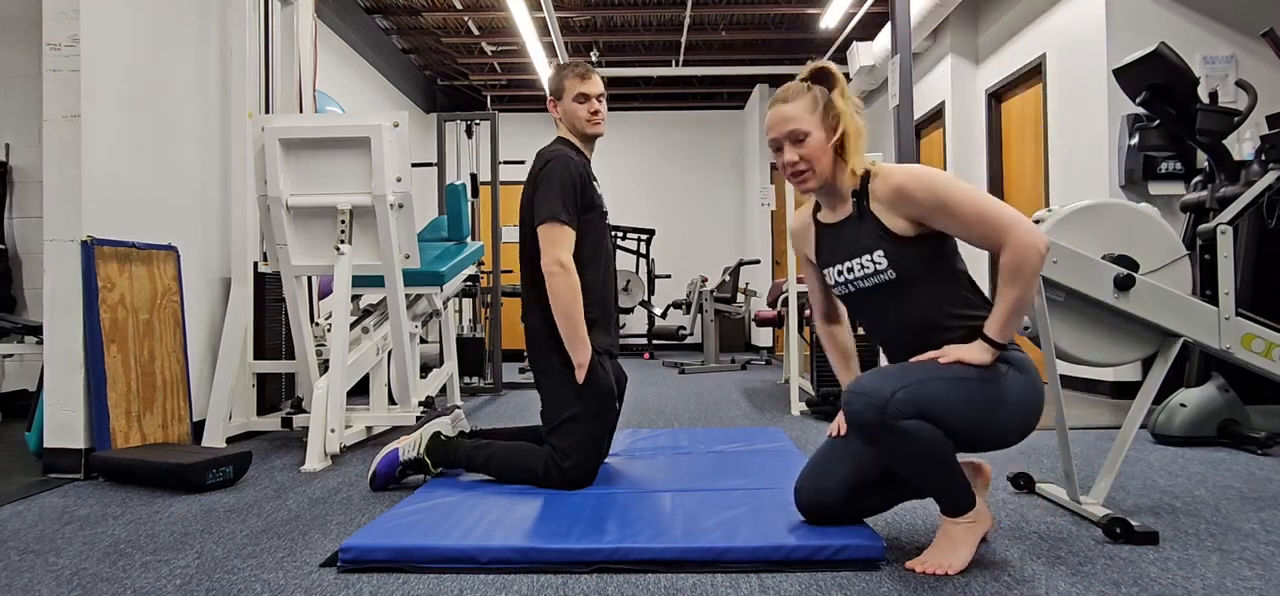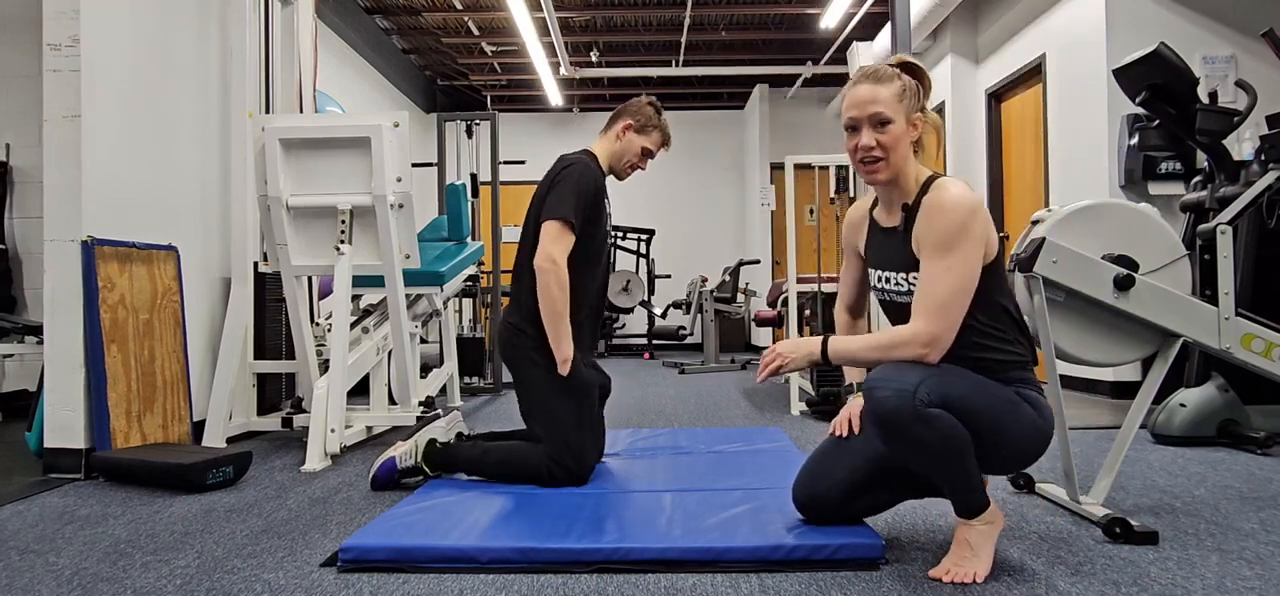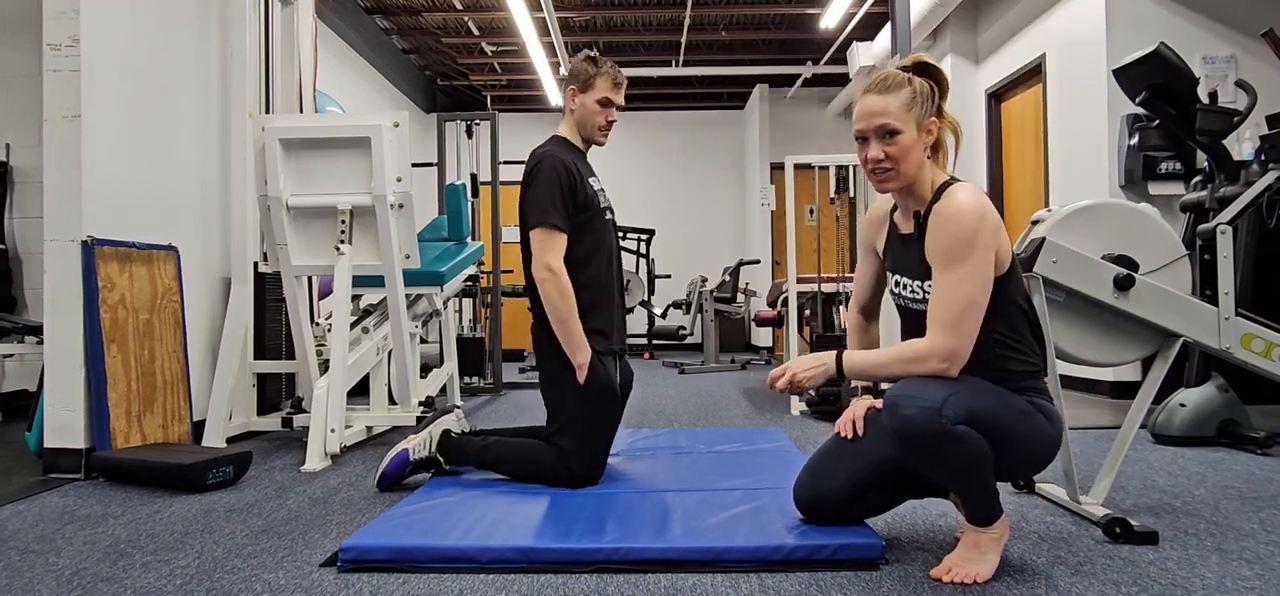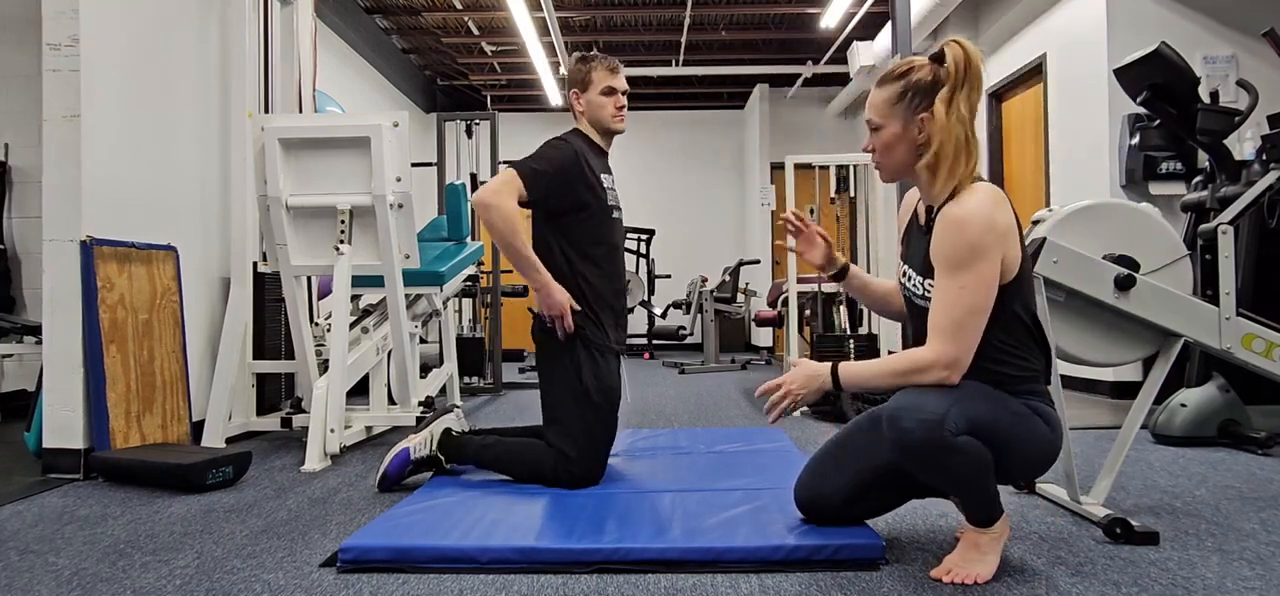
dt=1s
person 1, frame 1
left shoulder: (898, 187)
right shoulder: (803, 229)
left elbow: (1026, 243)
right elbow: (828, 319)
left wrist: (990, 343)
right wrist: (853, 393)
left hip: (995, 380)
right hip: (919, 382)
left knee: (872, 402)
right knee: (817, 497)
left ankle: (964, 511)
right ankle: (956, 474)
person 1, frame 2
left shoulder: (951, 204)
right shoulder: (860, 218)
left elbow: (928, 340)
right elbow: (849, 311)
left wrist: (818, 348)
right wrist: (858, 392)
left hip: (1008, 406)
right hip: (928, 401)
left knee: (893, 389)
right knee: (815, 497)
left ankle: (978, 514)
right ankle: (957, 471)
person 1, frame 3
left shoulder: (961, 210)
right shoulder: (880, 218)
left elbow: (945, 353)
right elbow: (862, 311)
left wrist: (834, 364)
right wrist: (861, 392)
left hip: (1015, 412)
right hip: (934, 406)
left knee: (916, 404)
right knee: (817, 498)
left ankle: (988, 522)
right ankle: (960, 478)
person 1, frame 4
left shoulder: (973, 212)
right shoulder: (915, 203)
left elbow: (945, 360)
left wrist: (828, 376)
right wrist: (835, 268)
left hip: (1014, 418)
right hip: (941, 405)
left knee: (914, 415)
right knee: (818, 497)
left ankle: (987, 523)
right ankle: (961, 475)
person 2, frame 1
left shoulder: (576, 166)
right shoulder: (561, 165)
right elbow: (556, 264)
right wrist: (582, 356)
left hip: (589, 343)
right hip: (573, 348)
left knee: (583, 449)
right knee: (571, 468)
left ankle: (457, 436)
right ankle: (436, 449)
person 2, frame 2
left shoulder: (588, 178)
right shoulder: (580, 173)
right elbow: (549, 261)
left wrist: (575, 353)
right wrist: (565, 355)
left hip: (550, 342)
right hip: (540, 344)
left knee: (586, 449)
right knee: (571, 465)
left ankle: (459, 441)
right ankle: (434, 452)
person 2, frame 3
left shoulder: (580, 166)
right shoulder: (553, 165)
right elbow: (547, 268)
right wrist: (582, 356)
left hip: (599, 345)
right hip: (579, 349)
left knee: (577, 448)
right knee: (577, 467)
left ankle: (459, 437)
right ankle: (447, 445)
person 2, frame 4
left shoulder: (597, 161)
right shoulder: (568, 155)
right elbow: (489, 200)
right wrist: (545, 286)
left hip: (597, 337)
right hip: (577, 337)
left knee: (581, 447)
right knee: (578, 467)
left ankle: (461, 435)
right ankle: (447, 444)
